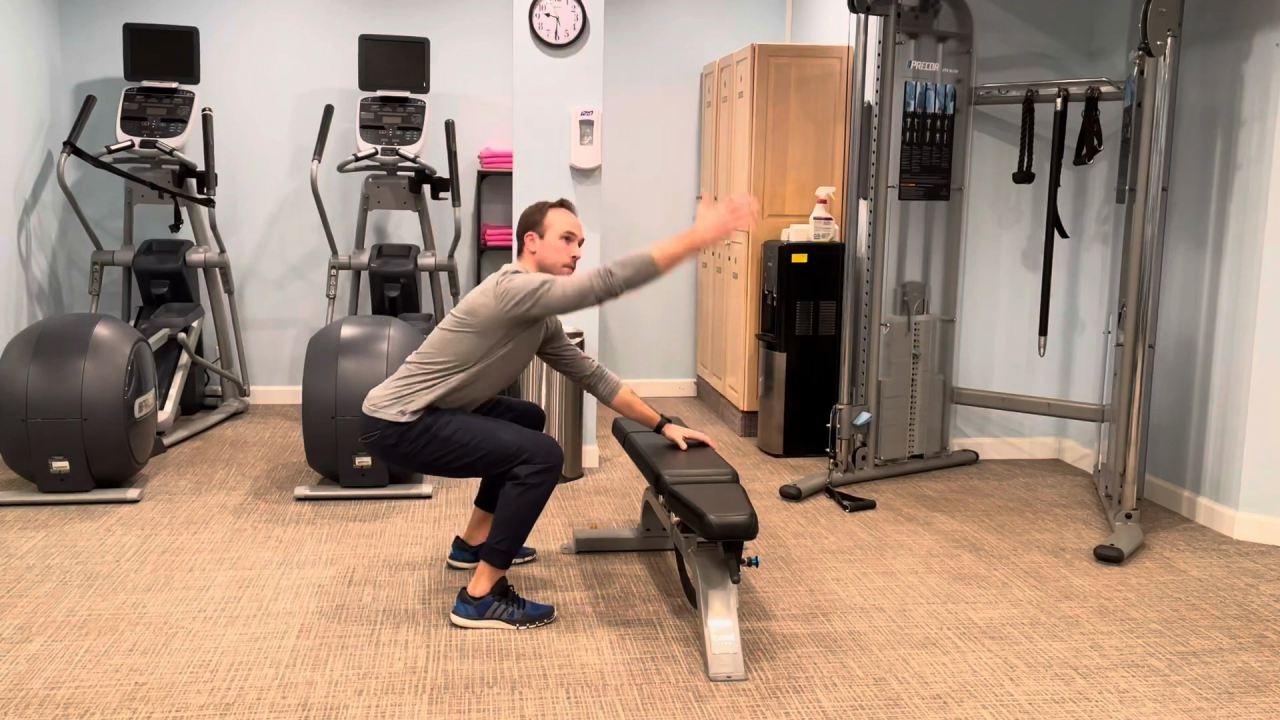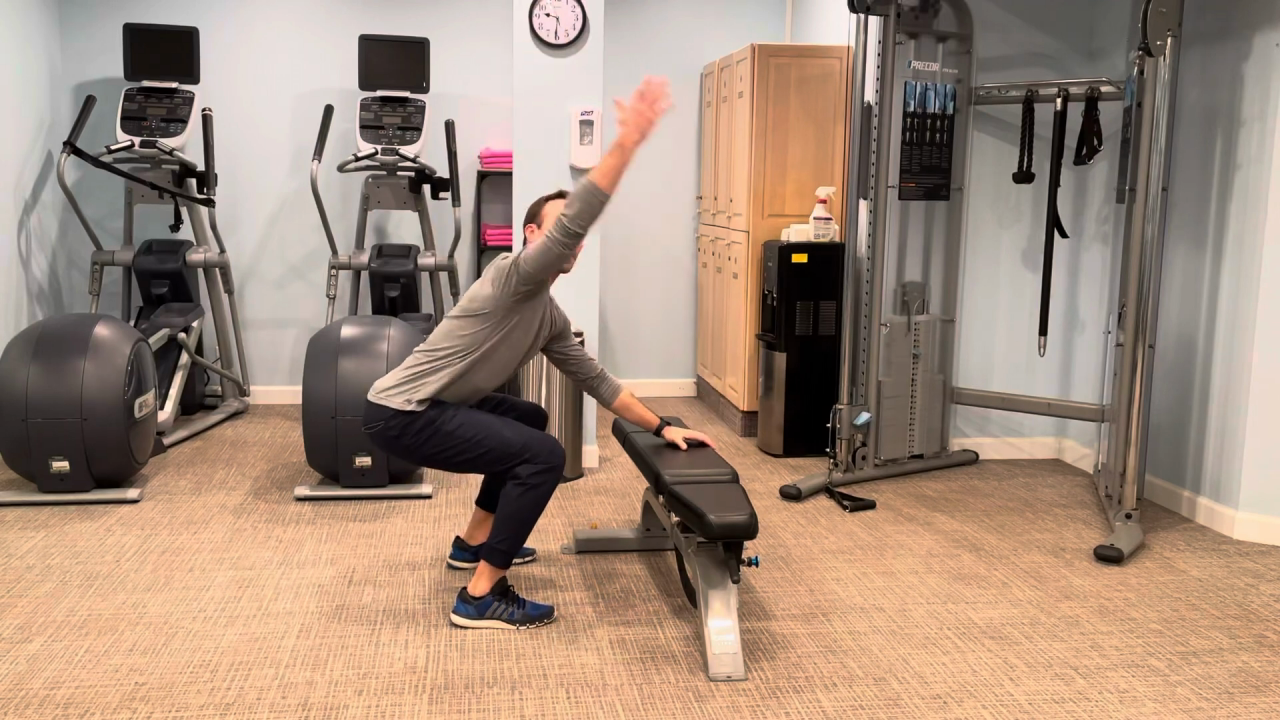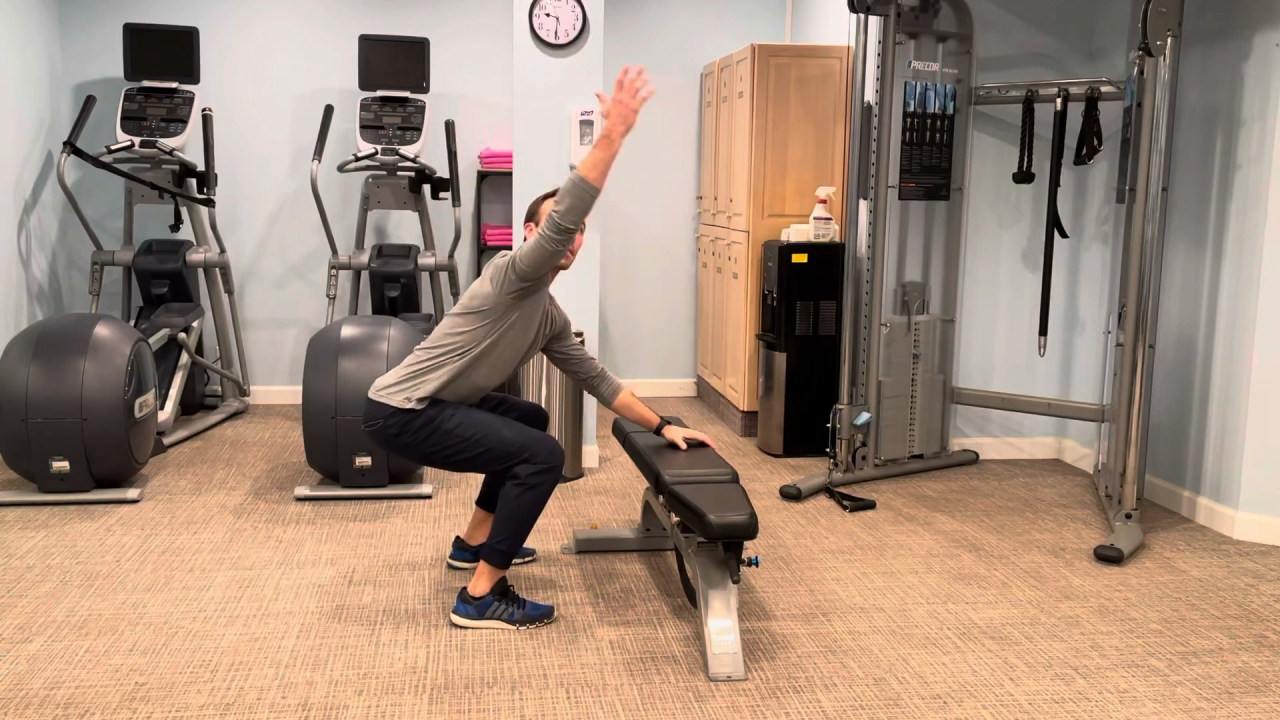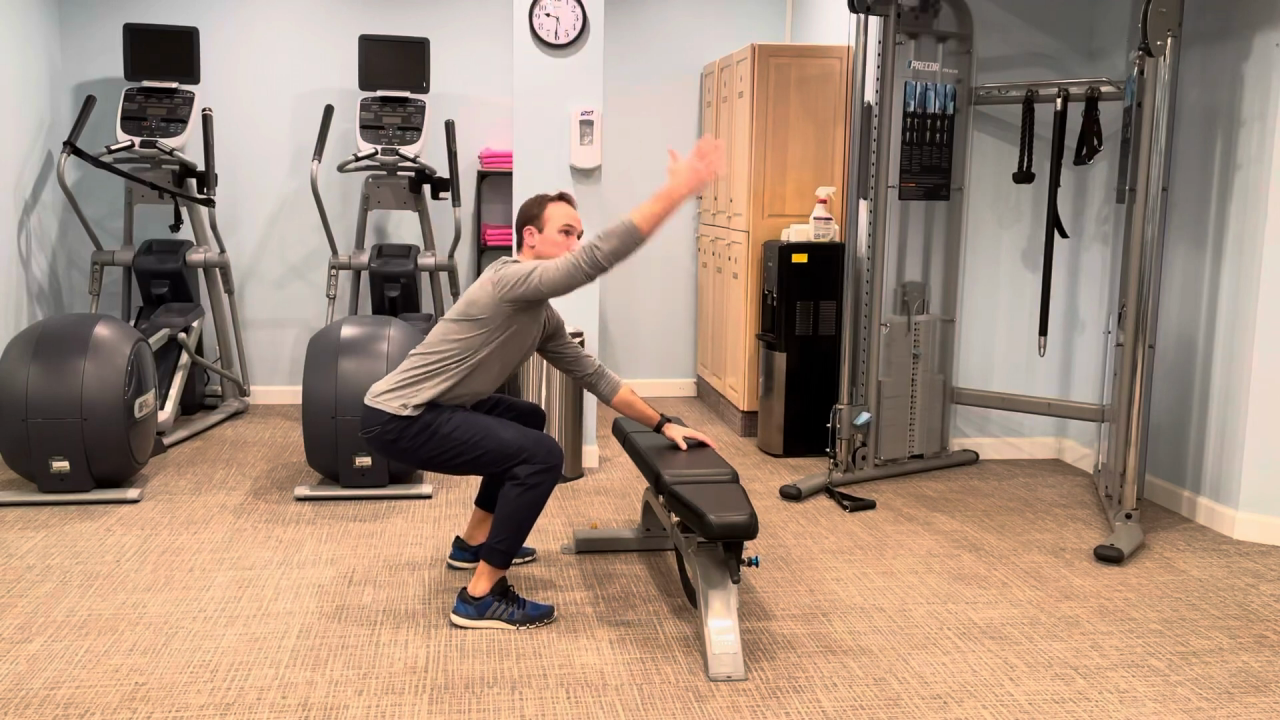
dt=0.2s
person 1, frame 1
left shoulder: (539, 319)
right shoulder: (517, 291)
left elbow: (595, 376)
right elbow: (607, 283)
left wrist: (663, 424)
right wrist: (699, 236)
left hip: (425, 419)
right hip: (396, 426)
left knee: (527, 421)
right knee: (540, 457)
left ankle: (475, 544)
right ankle: (481, 597)
person 1, frame 2
left shoulder: (549, 316)
right shoulder: (512, 280)
left elbow: (595, 379)
right elbow: (565, 226)
left wrist: (662, 427)
right wrist: (627, 142)
left hip: (431, 408)
right hip: (399, 415)
left knee: (530, 424)
right knee: (542, 457)
left ankle: (474, 543)
right ankle: (481, 596)
person 1, frame 3
left shoulder: (547, 313)
right shoulder: (510, 276)
left elbow: (595, 377)
right elbow: (562, 221)
left wrist: (661, 425)
right wrist: (612, 134)
left hip: (431, 403)
right hip: (400, 412)
left knee: (528, 421)
right knee: (541, 455)
left ankle: (475, 542)
right ankle: (481, 597)
person 1, frame 4
left shoulder: (539, 315)
right shoulder: (513, 281)
left elbow: (592, 372)
right elbow: (598, 259)
left wrist: (662, 424)
right wrist: (677, 189)
left hip: (426, 409)
right hip: (398, 420)
left knee: (528, 425)
right knee: (540, 458)
left ankle: (475, 543)
right ankle: (480, 597)
